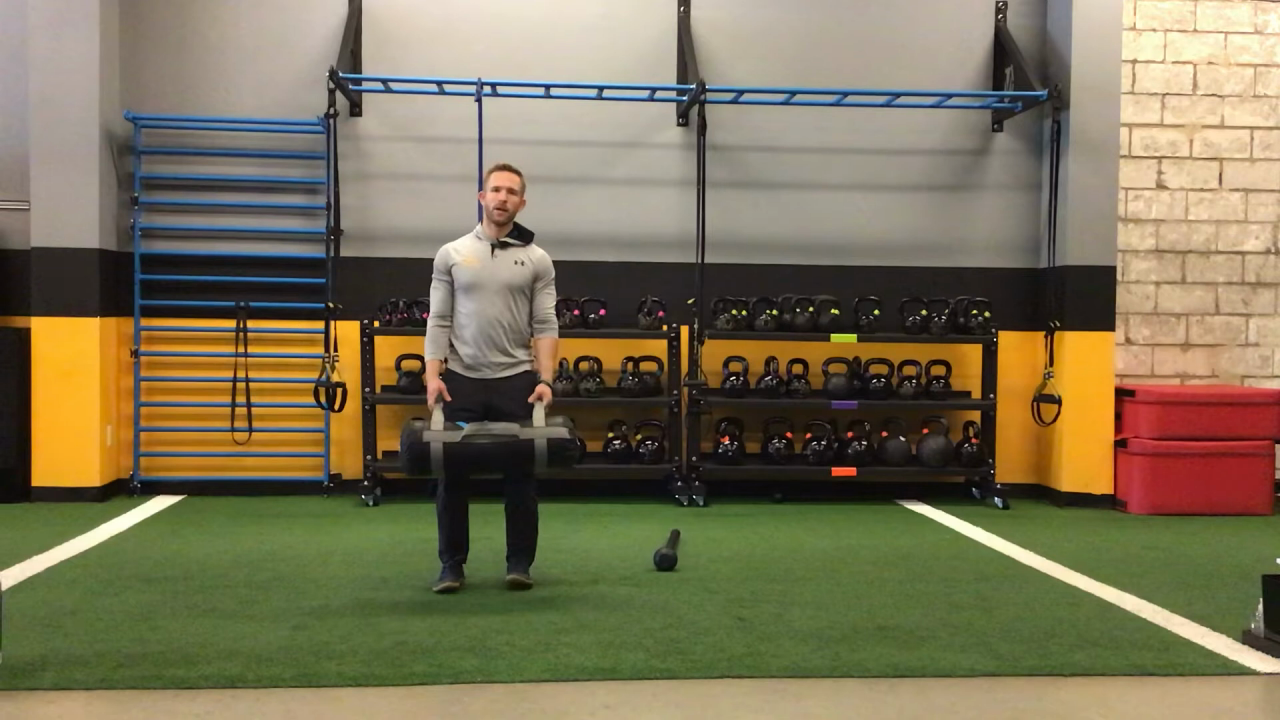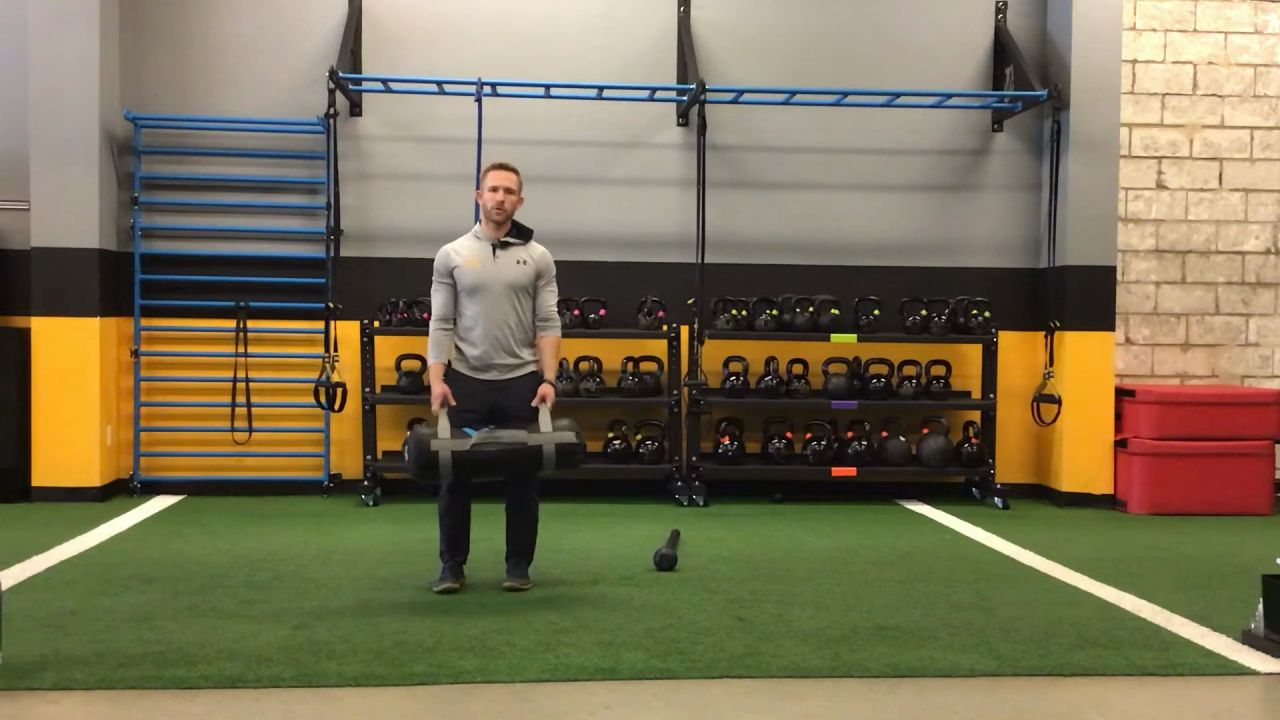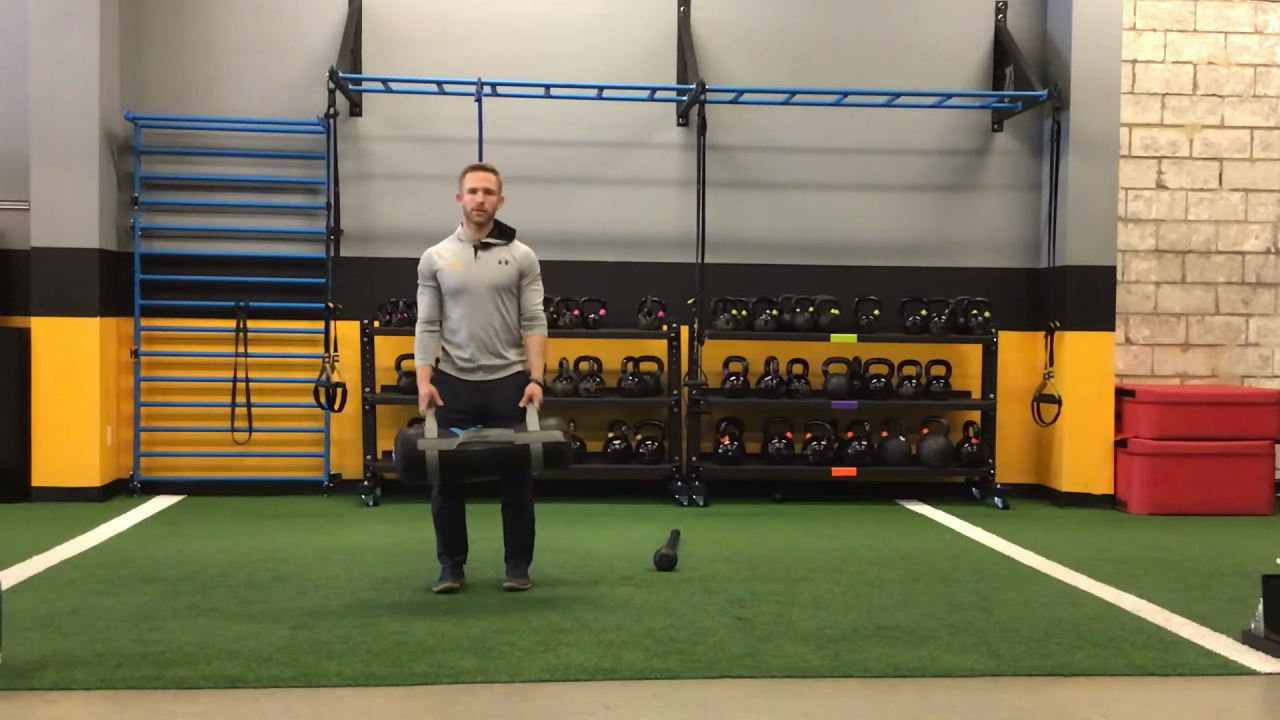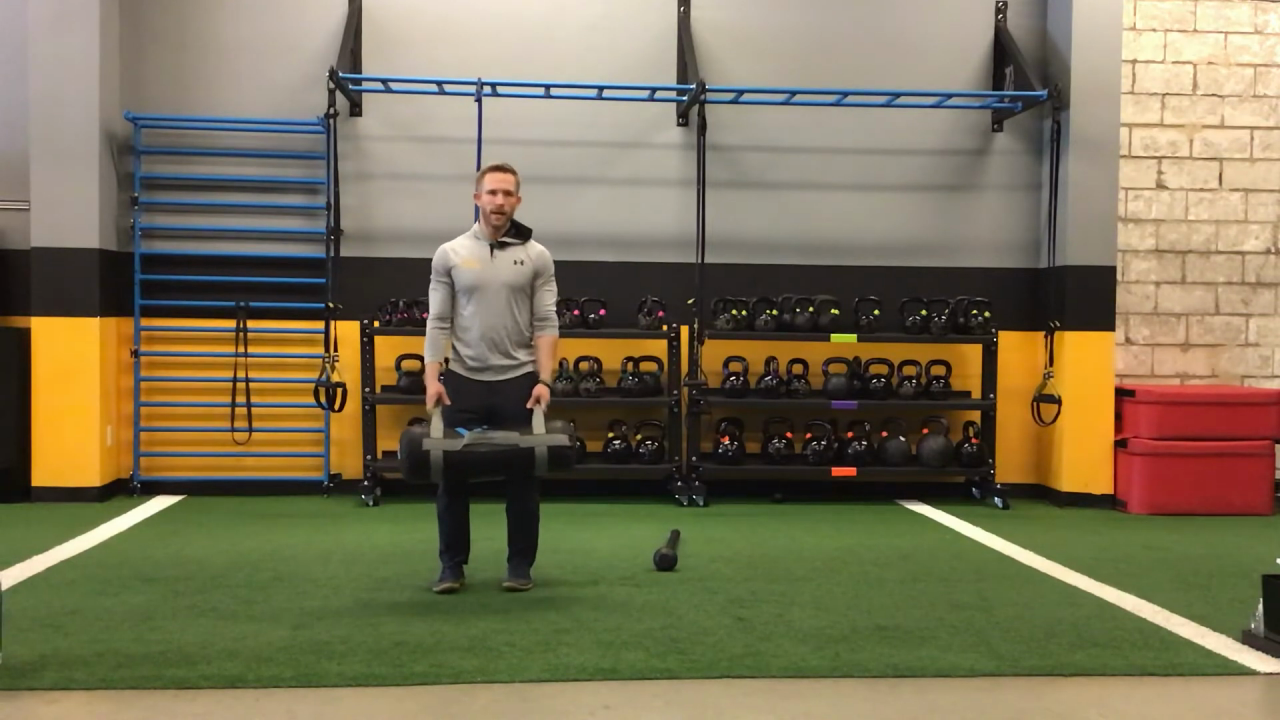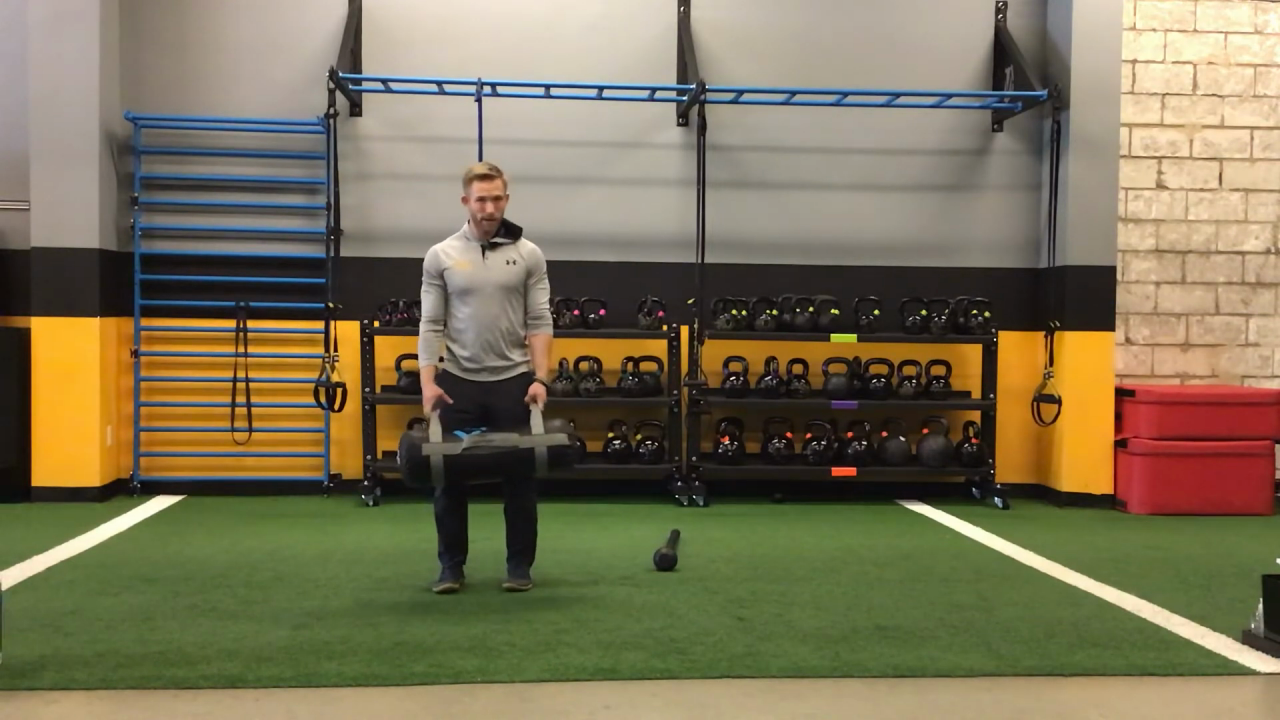
dt=1s
person 1, frame 1
left shoulder: (537, 260)
right shoulder: (451, 254)
left elbow: (545, 325)
right elbow: (438, 321)
left wrist: (545, 379)
right wrist: (432, 375)
left hip: (515, 382)
right hip: (461, 381)
left knee: (520, 476)
right knee: (452, 475)
left ankle: (519, 561)
right ankle: (452, 563)
person 1, frame 2
left shoulder: (537, 257)
right shoulder: (451, 255)
left elbow: (547, 324)
right elbow: (441, 324)
left wrist: (548, 379)
right wrist: (437, 379)
left hip: (520, 383)
right hip: (466, 382)
left knee: (522, 478)
right knee: (455, 477)
left ankle: (518, 564)
right ankle: (452, 565)
person 1, frame 3
left shoulder: (521, 257)
right shoulder: (435, 258)
left elbow: (534, 324)
right elbow: (427, 326)
left wrist: (535, 379)
right wrist: (424, 380)
left hip: (508, 382)
right hip: (454, 383)
left knee: (516, 478)
right knee: (447, 479)
left ankle: (518, 565)
right ankle: (451, 566)
person 1, frame 4
left shoulder: (536, 257)
right shoulder: (450, 253)
left elbow: (545, 324)
right elbow: (438, 322)
left wrist: (544, 380)
right wrist: (432, 378)
left hip: (517, 383)
right hip: (463, 382)
left knee: (522, 479)
right knee: (452, 477)
left ankle: (520, 565)
right ankle: (452, 565)
person 1, frame 5
left shoulder: (528, 254)
right shoulder: (440, 256)
left elbow: (539, 322)
right elbow: (431, 325)
left wrist: (540, 378)
right wrist: (428, 382)
left hip: (513, 383)
right hip: (458, 383)
left knee: (519, 479)
right knee: (450, 479)
left ankle: (519, 565)
right ankle: (451, 566)
